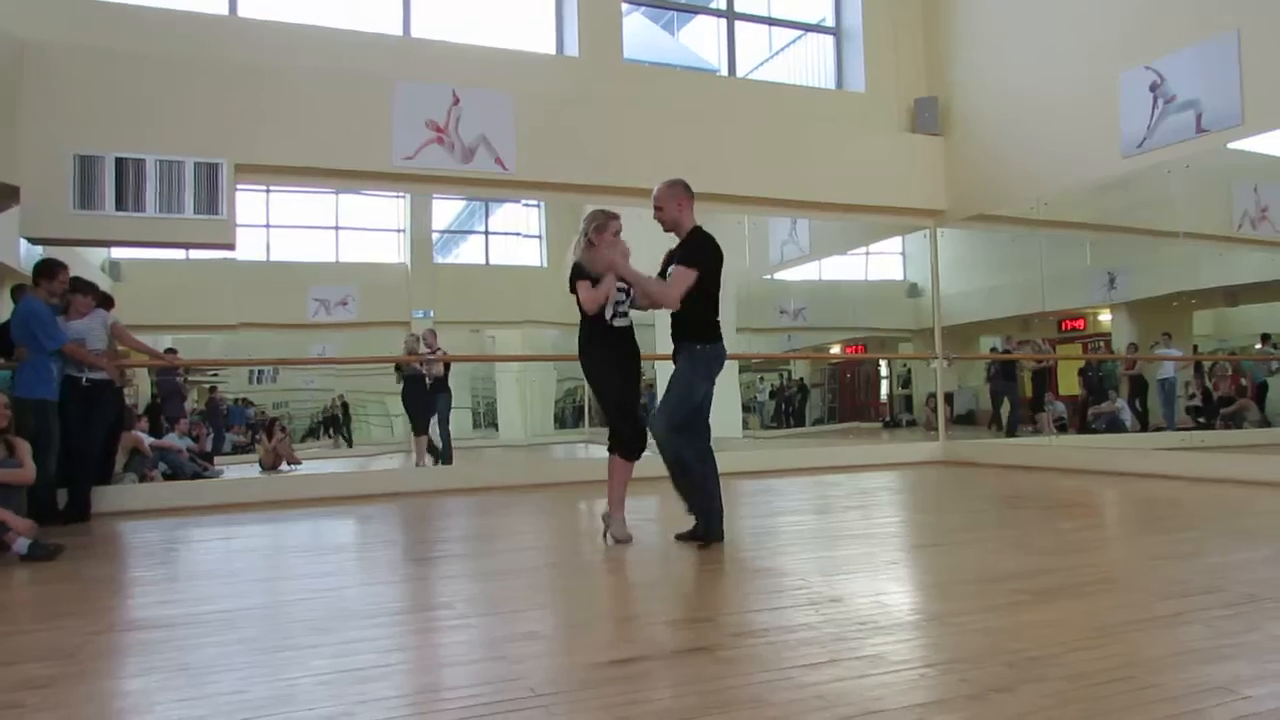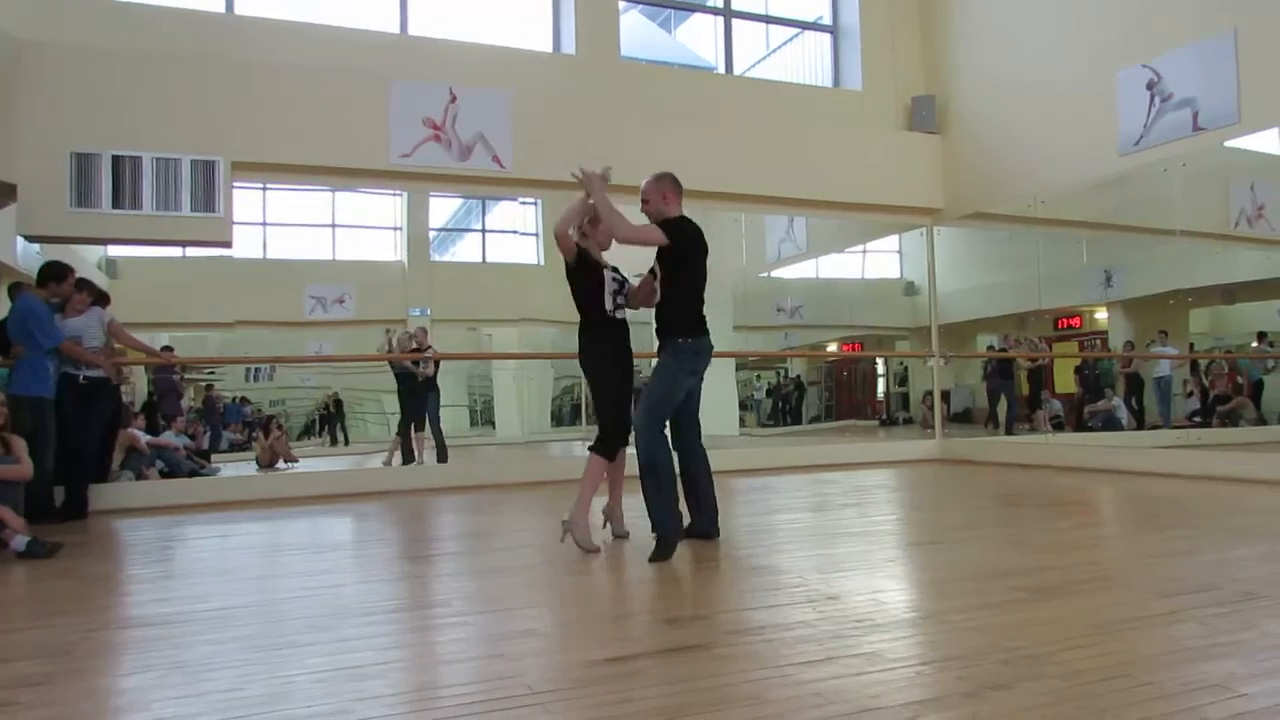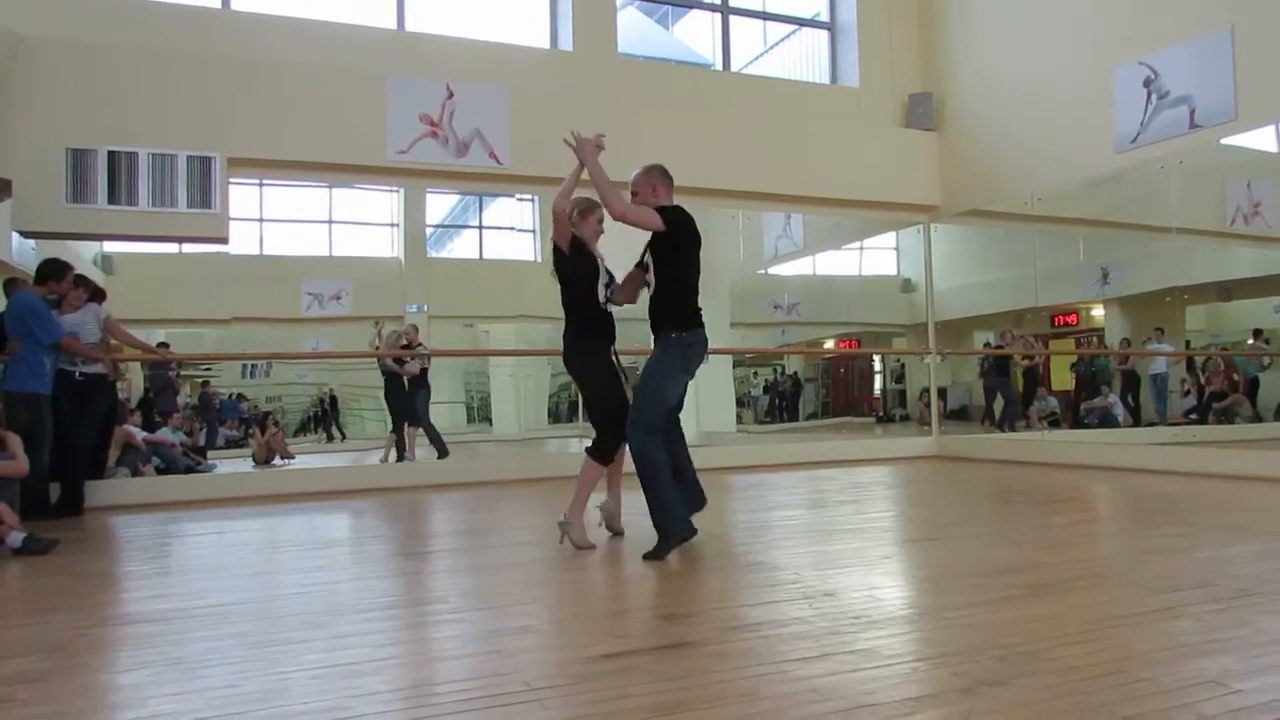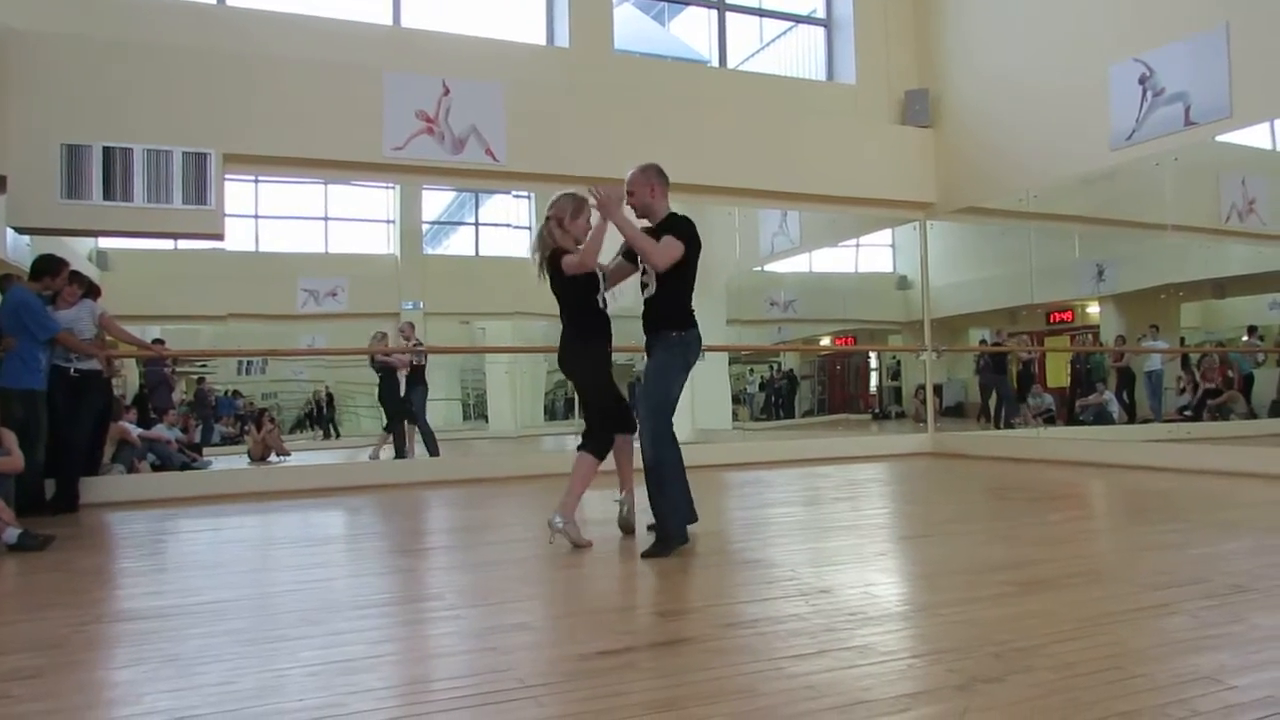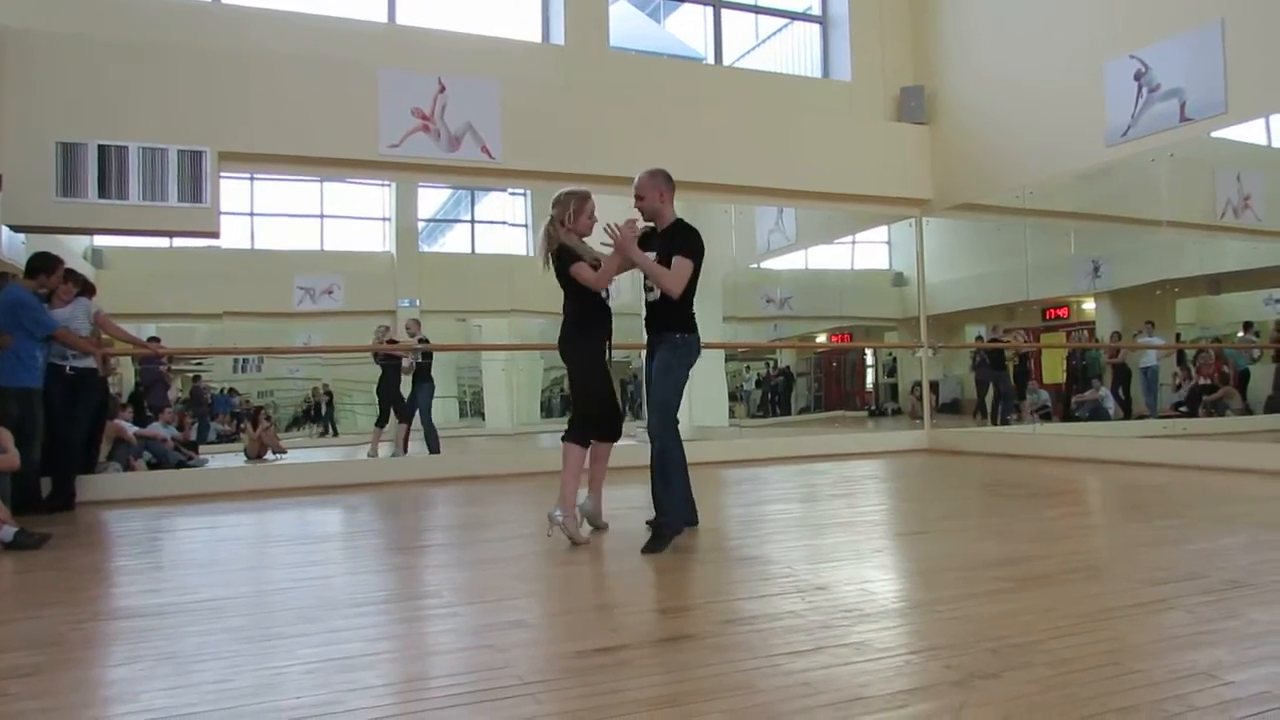
dt=0.3s
person 1, frame 1
left shoulder: (701, 246)
right shoulder: (679, 252)
left elbow: (669, 298)
right elbow: (649, 299)
left wrist: (624, 269)
right wrist: (622, 271)
left hip: (701, 352)
right hip: (693, 351)
left knee: (665, 426)
right knee: (693, 437)
left ankle: (707, 509)
right ankle: (709, 519)
person 1, frame 2
left shoulder: (682, 230)
right shoulder: (672, 243)
left elbow: (621, 232)
right elbow: (644, 295)
left wrist: (597, 191)
left hip: (686, 347)
right hip: (683, 347)
left knee: (647, 424)
right knee: (686, 434)
left ankle: (667, 526)
right ankle: (704, 521)
person 1, frame 3
left shoulder: (677, 221)
right shoulder: (659, 239)
left elbow: (617, 211)
right elbow: (625, 293)
left wrist: (589, 160)
left hip: (680, 340)
right hip: (676, 340)
left knee: (642, 428)
right knee: (663, 423)
left ankle: (673, 526)
right ankle: (688, 496)
person 1, frame 4
left shoulder: (682, 228)
right shoulder: (643, 237)
left elbow: (659, 261)
right elbow: (608, 279)
left wrist: (618, 219)
left hip: (677, 339)
right hip: (658, 339)
left knee: (654, 428)
right knee: (657, 427)
left ankle: (672, 527)
right ankle: (679, 510)
person 1, frame 5
left shoulder: (686, 237)
right shoulder: (647, 238)
left elbow: (674, 287)
left wrist: (632, 253)
left hip: (678, 341)
right hip: (657, 340)
left knee: (660, 424)
right knee: (662, 425)
left ankle: (669, 519)
right ankle: (681, 510)
person 2, frame 1
left shoulder: (618, 273)
right shoulder: (583, 269)
right elbow: (590, 305)
right wrist: (613, 273)
left hip: (627, 357)
right hip: (600, 359)
left knee: (625, 434)
right knee: (632, 433)
left ankle: (615, 513)
right ankle: (615, 512)
person 2, frame 2
left shoulder: (611, 270)
right shoulder: (578, 258)
left elbow: (639, 299)
right elbow: (559, 231)
right wrist: (588, 195)
left hip: (619, 352)
right hip: (597, 353)
left knee: (619, 431)
right knee: (612, 431)
left ankle: (614, 510)
right ankle: (577, 517)
person 2, frame 3
left shoulder: (593, 260)
right shoulder: (568, 251)
right elbow: (559, 209)
right wrist: (581, 165)
left hip: (600, 351)
right hip: (584, 351)
left knee: (619, 425)
right knee: (610, 431)
left ankle: (612, 503)
right ankle: (573, 516)
person 2, frame 4
left shoulder: (573, 257)
right shoulder: (559, 257)
left elbow: (600, 279)
right elbow: (587, 261)
right wrist: (606, 218)
left hip: (590, 352)
right hip: (582, 353)
left knee: (620, 416)
right knee: (600, 429)
left ankle: (627, 499)
right ankle: (564, 515)
person 2, frame 5
left shoulder: (579, 249)
right shoulder: (564, 252)
left elbow: (603, 273)
right elbow: (598, 281)
left wrist: (624, 249)
right wrist: (621, 249)
left hip: (591, 343)
right hip: (581, 343)
left knee: (609, 417)
right knee: (585, 419)
left ankle: (592, 501)
right ankle: (565, 508)
person 3, frame 1
left shoulder: (40, 307)
right shoulder: (35, 309)
left elbow: (59, 348)
right elbow: (69, 349)
left wrist: (97, 359)
right wrist: (103, 364)
left hip: (37, 391)
right hip: (37, 393)
left knee: (39, 455)
right knee: (44, 456)
left ankle: (41, 513)
right ankle: (42, 515)
person 3, frame 2
left shoulder: (34, 304)
right shoulder: (33, 307)
left elbow: (55, 344)
right elbow: (66, 348)
left wrist: (95, 357)
right wrist: (100, 361)
left hip: (33, 388)
right hip: (33, 391)
left knee: (35, 452)
right knee: (39, 453)
left ankle: (39, 510)
right ankle: (39, 511)
person 3, frame 3
left shoulder: (26, 298)
right shoulder: (31, 304)
left elbow: (54, 340)
right elbow: (66, 343)
right wrist: (100, 356)
left hip: (26, 384)
right hip: (29, 387)
left knee: (29, 448)
right knee: (36, 449)
left ankle: (33, 505)
right ankle: (34, 507)
person 3, frame 4
right shoulder: (26, 301)
left elbow: (48, 336)
right elbow: (62, 338)
right wrist: (96, 353)
right hip: (24, 383)
left knee: (22, 445)
right knee: (30, 445)
left ankle: (26, 502)
right ankle: (28, 504)
person 3, frame 5
right shoulder: (23, 299)
left elbow: (45, 333)
right elbow: (60, 335)
right wrist: (94, 351)
right knee: (27, 444)
left ankle: (22, 501)
right ankle: (25, 502)
person 4, frame 1
left shoulder: (101, 317)
right shoulder: (57, 323)
left elbow: (128, 340)
right elbow: (49, 353)
left wrist: (160, 355)
right wrist: (23, 354)
left hip: (104, 388)
right hip: (73, 388)
left knee: (93, 445)
right knee: (74, 444)
left ankle: (77, 505)
right ankle: (78, 505)
person 4, frame 2
left shoulder: (97, 314)
right shoulder: (54, 322)
left elbow: (124, 338)
left wrist: (157, 353)
left hip: (101, 386)
right hip: (70, 386)
left knee: (89, 442)
right knee: (71, 442)
left ankle: (74, 502)
right ankle: (75, 502)
person 4, frame 3
left shoulder: (94, 311)
left elbow: (120, 334)
left wrist: (153, 349)
left hip: (97, 382)
right hip: (65, 382)
left knee: (85, 439)
right knee: (67, 438)
left ankle: (70, 499)
right ankle: (71, 498)
person 4, frame 4
left shoulder: (89, 307)
left elbow: (116, 331)
left wrist: (148, 346)
left hip: (91, 379)
right hip: (60, 378)
left knee: (79, 436)
right knee: (61, 435)
left ankle: (65, 495)
right ankle: (66, 495)
person 4, frame 5
left shoulder: (84, 305)
left elbow: (112, 329)
left wrist: (144, 344)
left hip: (87, 377)
right hip: (56, 376)
left knee: (76, 434)
right knee: (57, 433)
left ankle: (61, 493)
right ankle: (62, 493)
